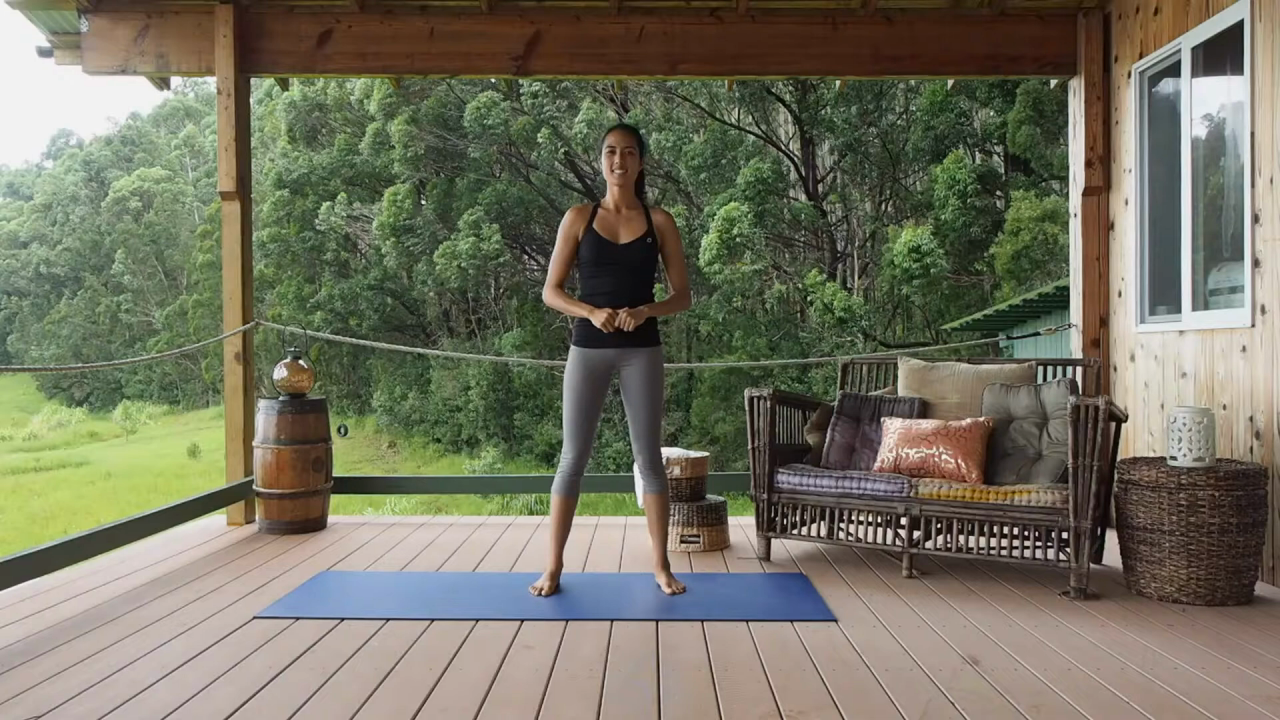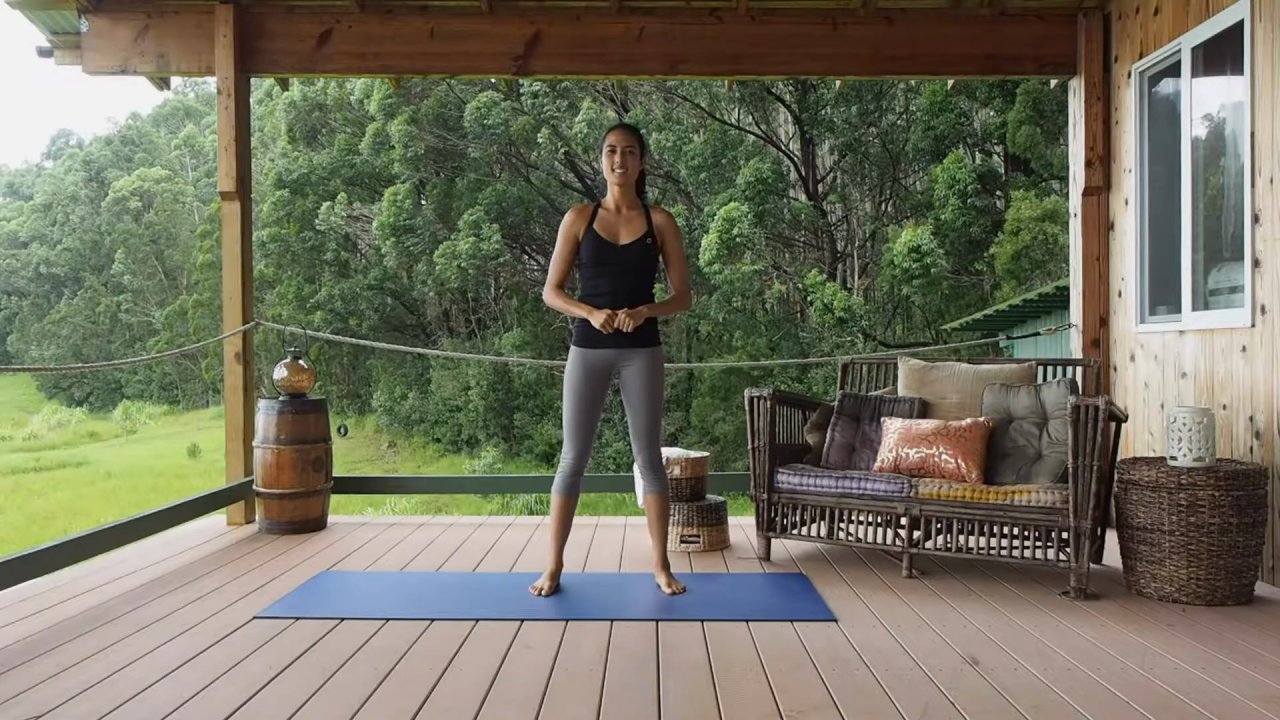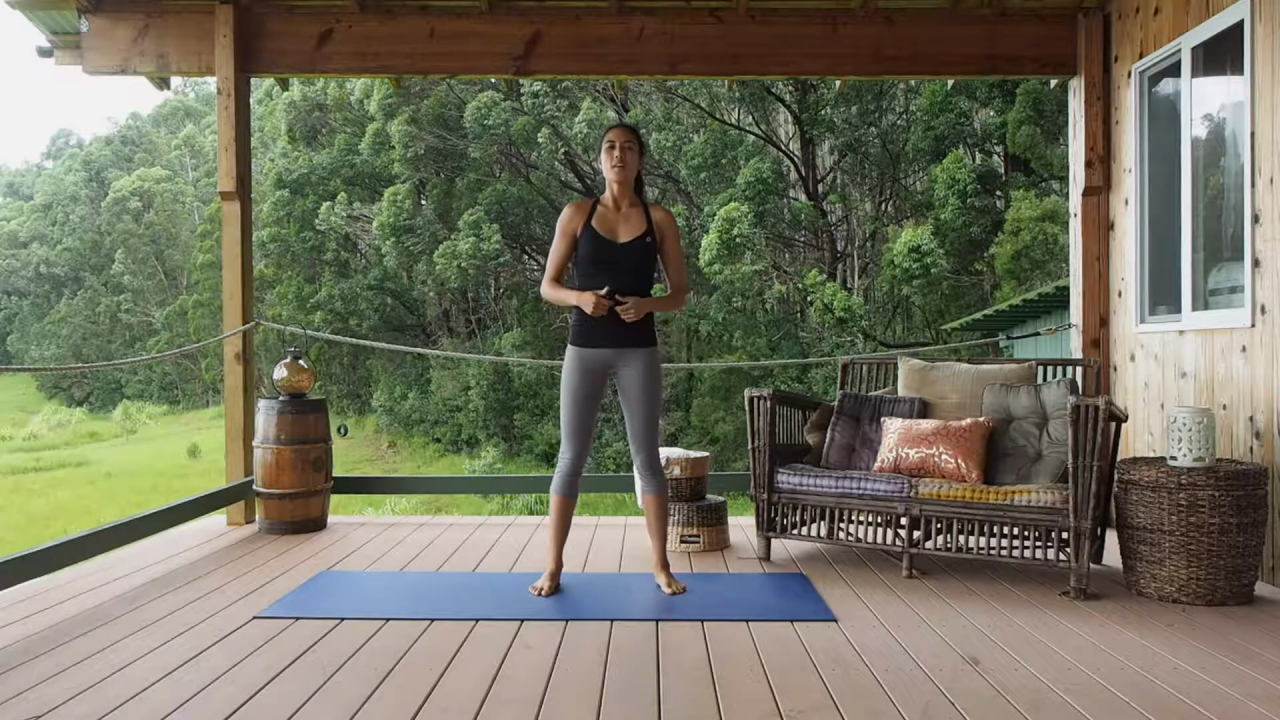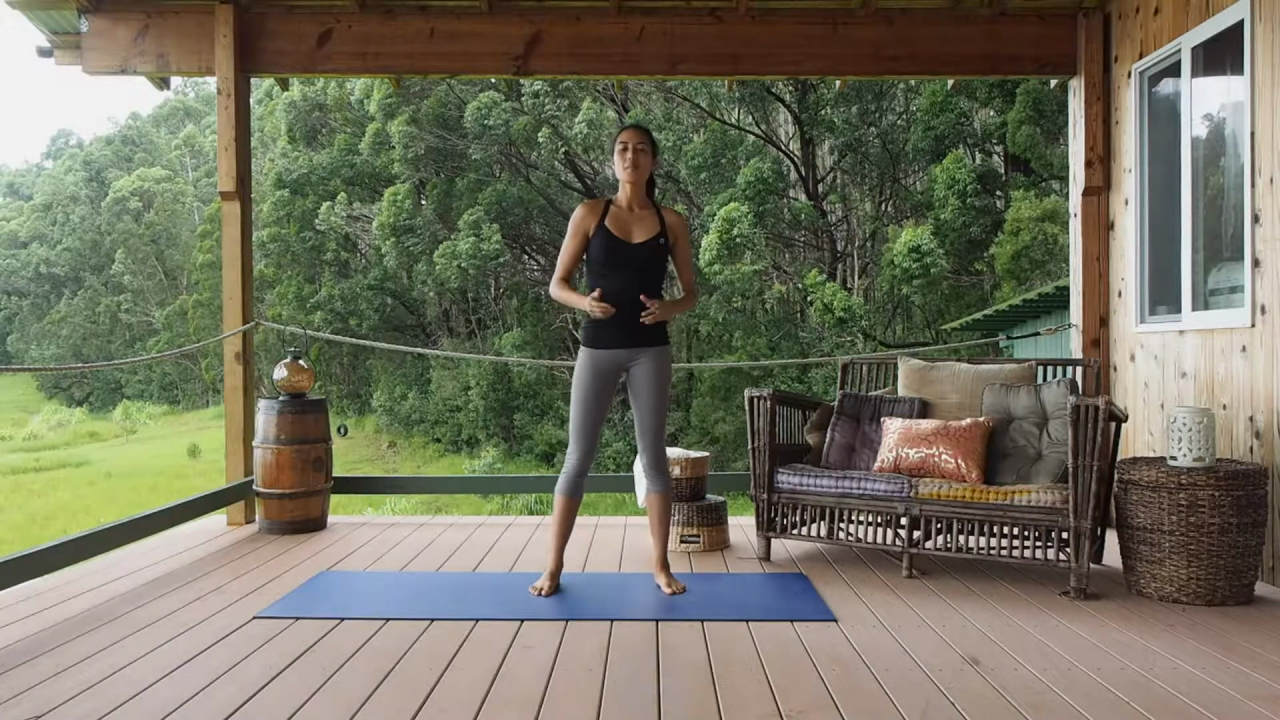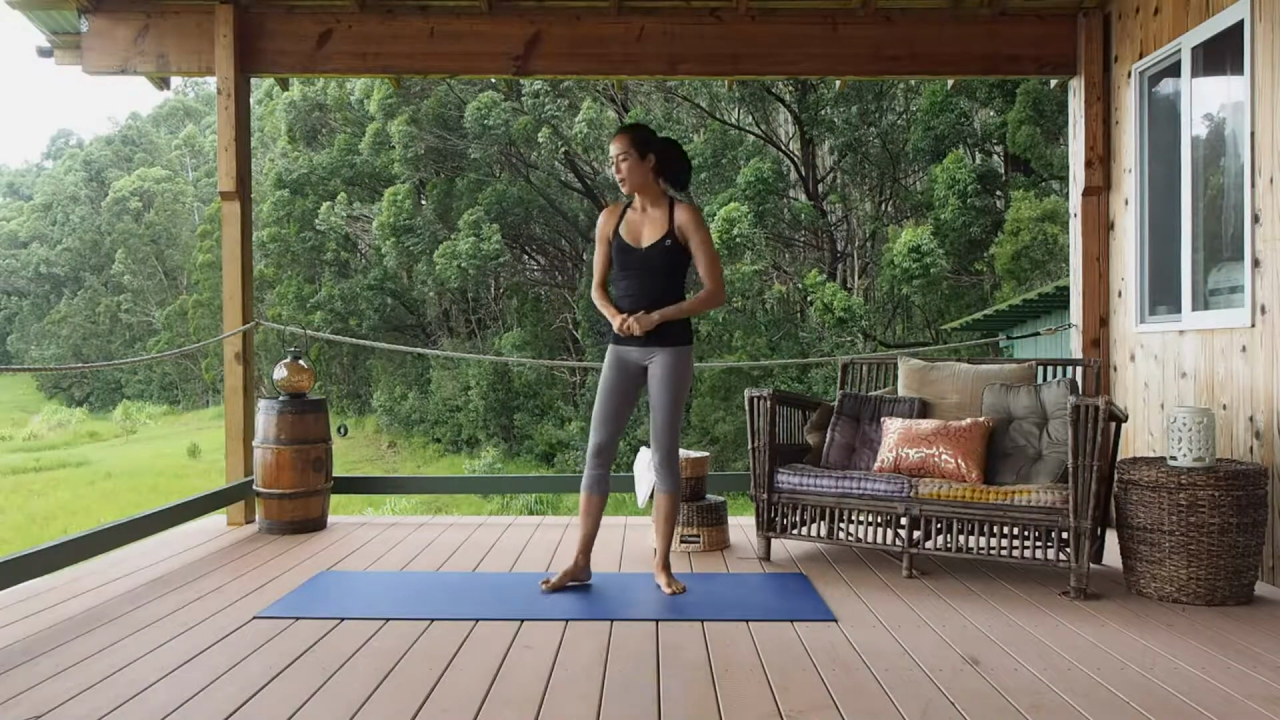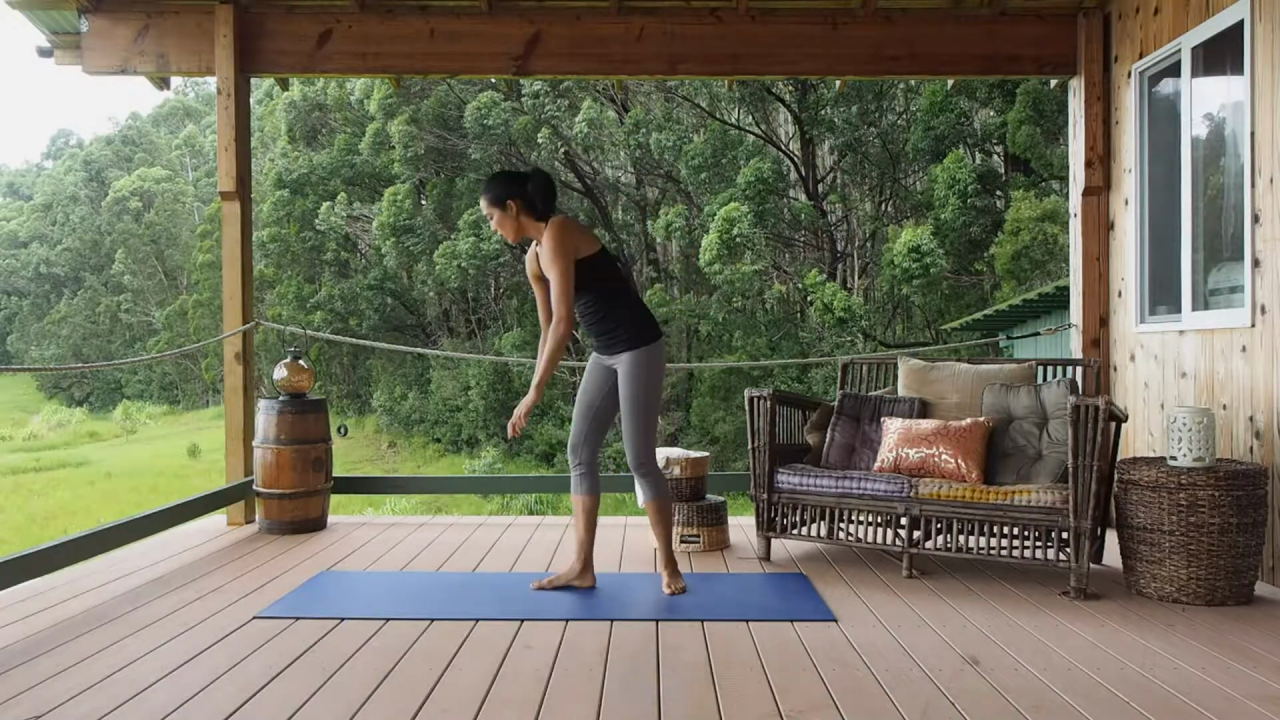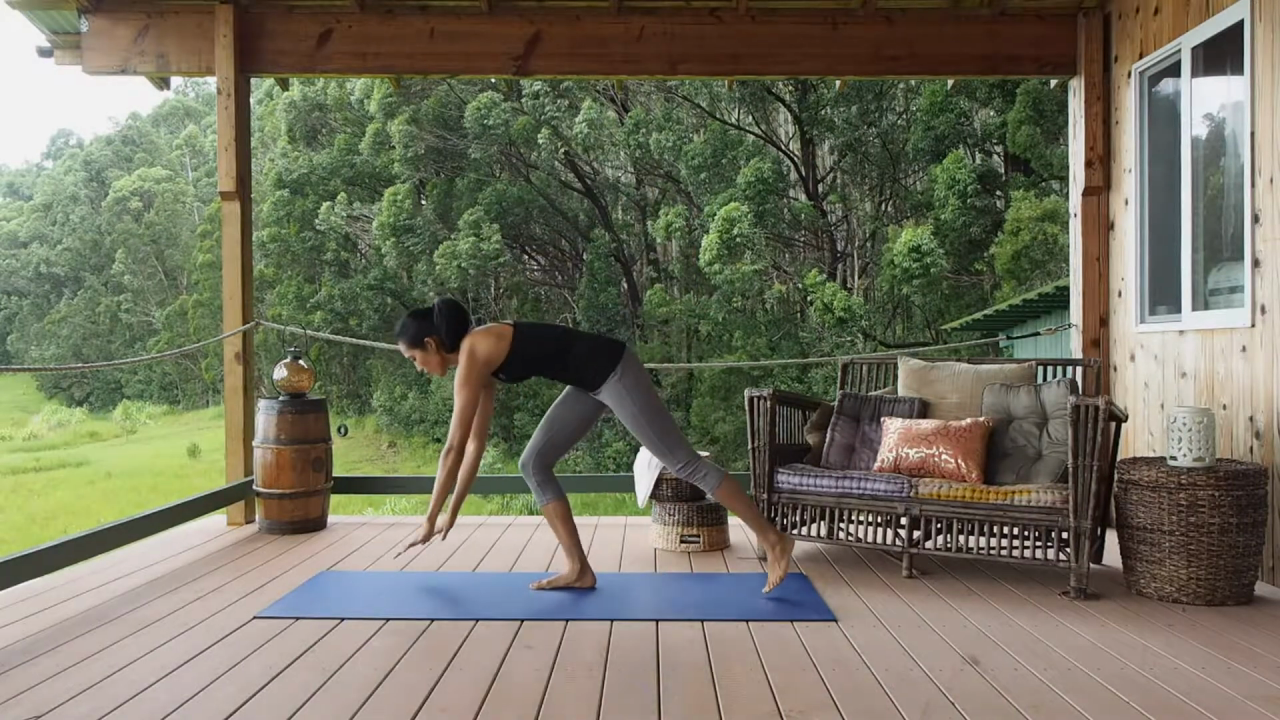
dt=0.7s
person 1, frame 1
left shoulder: (659, 221)
right shoulder: (578, 218)
left elbow: (682, 296)
right elbow: (551, 291)
left wrist: (645, 310)
right wrist: (590, 312)
left hip: (642, 350)
right hip: (588, 348)
left knee: (648, 456)
right knee: (573, 457)
left ankle: (660, 565)
right ankle: (554, 565)
person 1, frame 2
left shoulder: (660, 222)
right shoulder: (579, 218)
left elbow: (683, 296)
right elbow: (551, 291)
left wrist: (644, 311)
right wrist: (590, 313)
left hip: (642, 351)
right hip: (588, 348)
left knee: (648, 457)
right knee: (573, 458)
left ankle: (661, 565)
right ankle: (554, 565)
person 1, frame 3
left shoulder: (659, 219)
right shoulder: (576, 214)
left elbow: (679, 293)
right elbow: (548, 285)
left wrist: (647, 303)
right wrist: (579, 297)
left hip: (638, 349)
right hip: (585, 347)
left knee: (646, 456)
right knee: (571, 457)
left ankle: (660, 565)
right ankle: (554, 564)
person 1, frame 4
left shoulder: (672, 222)
right shoulder: (589, 214)
left elbow: (690, 292)
right elbow: (557, 283)
left wrist: (668, 308)
right wrist: (585, 302)
left hip: (650, 350)
right hip: (598, 347)
left knee: (653, 455)
right knee: (579, 456)
left ankle: (660, 564)
right ankle: (553, 565)
person 1, frame 5
left shoulder: (684, 216)
right shoulder: (610, 219)
left elbow: (715, 292)
right elbow: (598, 287)
left wrist: (657, 316)
right wrist: (616, 317)
left hip: (670, 348)
right hip: (623, 349)
left knee: (664, 454)
right knee: (599, 449)
left ankle: (662, 564)
right ankle: (580, 560)
person 1, frame 6
left shoulder: (558, 234)
right shoulder: (534, 255)
left elbow: (564, 321)
right elbow: (548, 325)
left wrist: (534, 393)
right wrist: (537, 390)
left hip: (639, 346)
right hip: (607, 352)
left knee: (640, 460)
right knee: (580, 451)
left ankle: (667, 564)
right ankle: (582, 567)
person 1, frame 7
left shoulder: (471, 354)
right shoulder: (479, 356)
left elbow: (454, 447)
right elbow: (474, 442)
left wrist: (430, 520)
right wrist: (452, 511)
left hip: (614, 373)
right hip: (591, 381)
left knee: (684, 463)
right knee: (533, 464)
left ankle: (773, 541)
right ankle: (578, 569)
